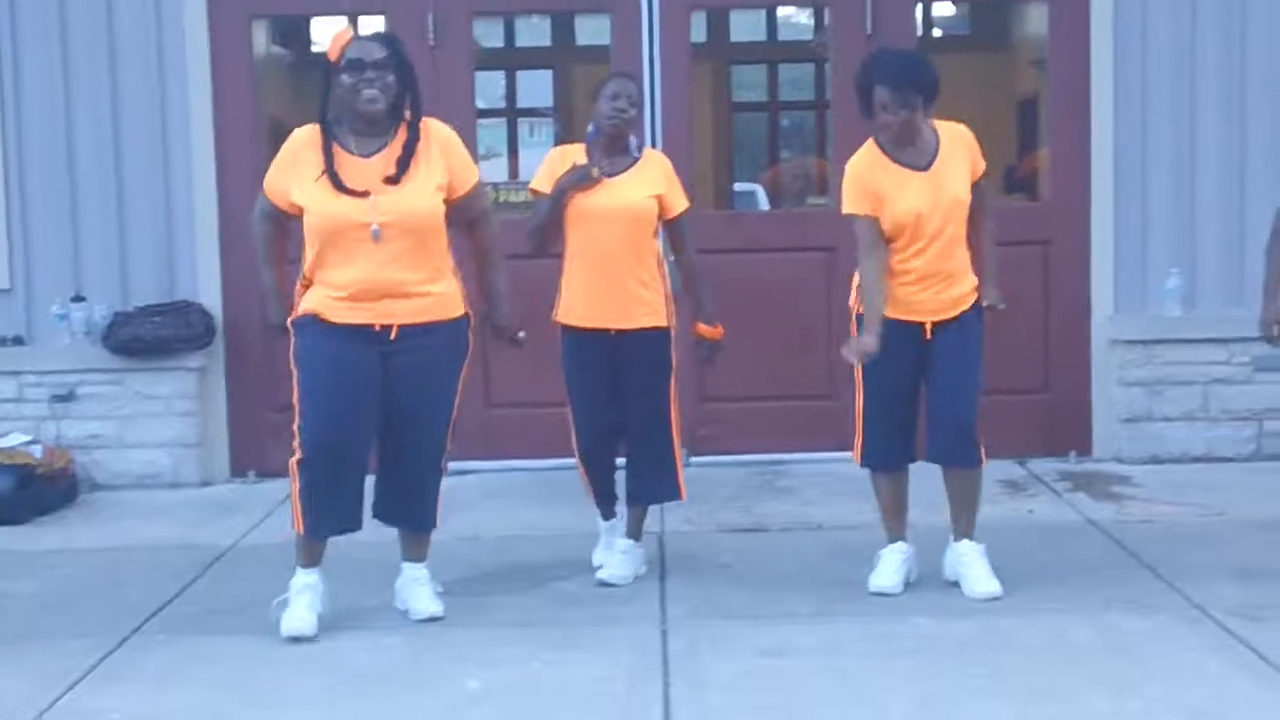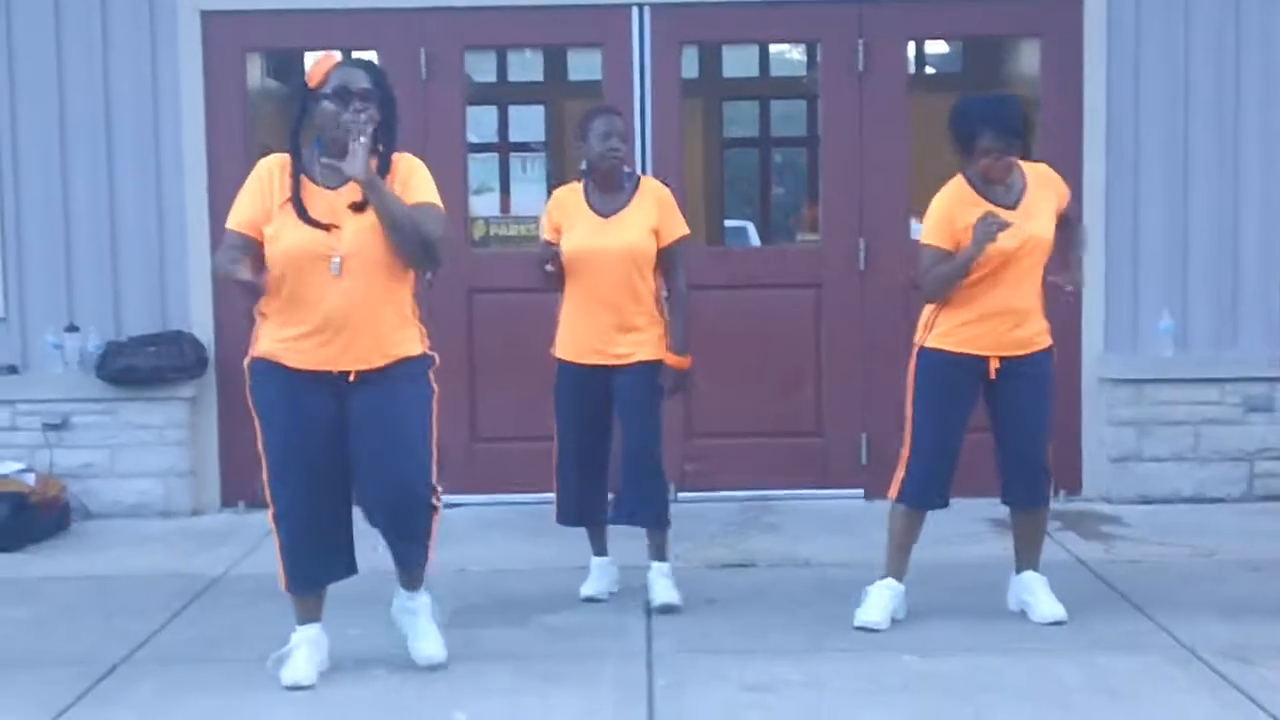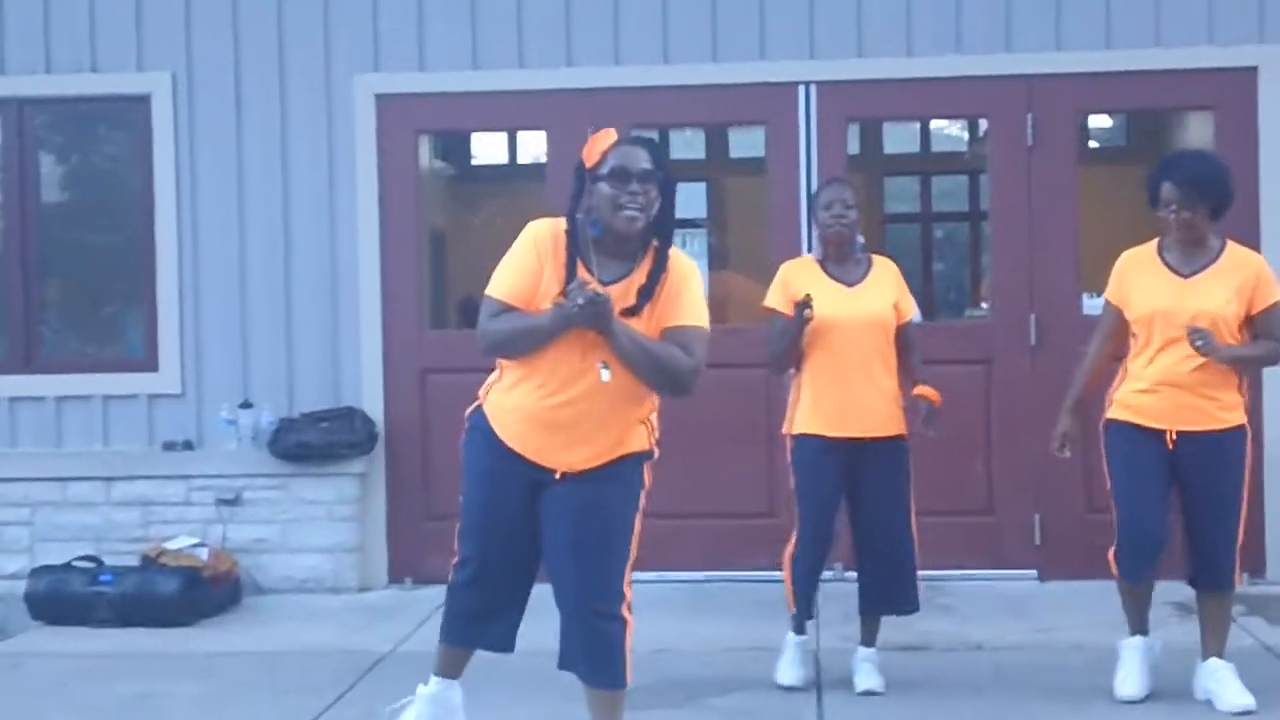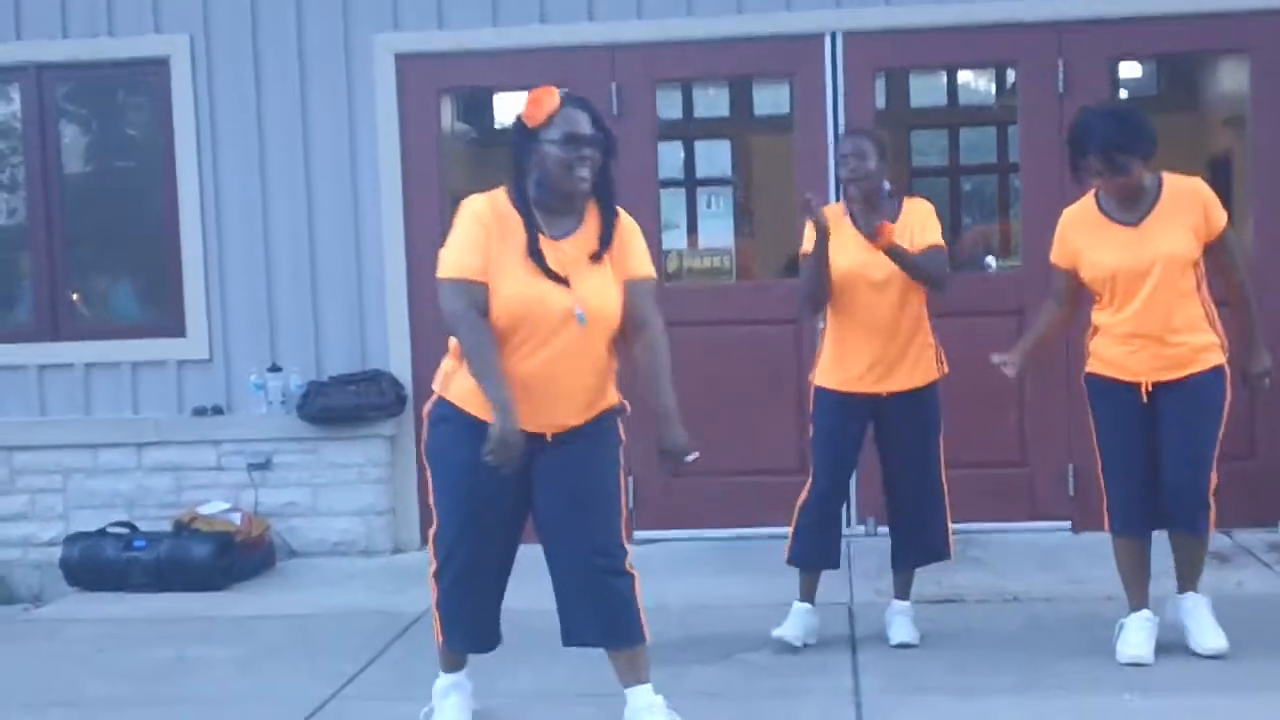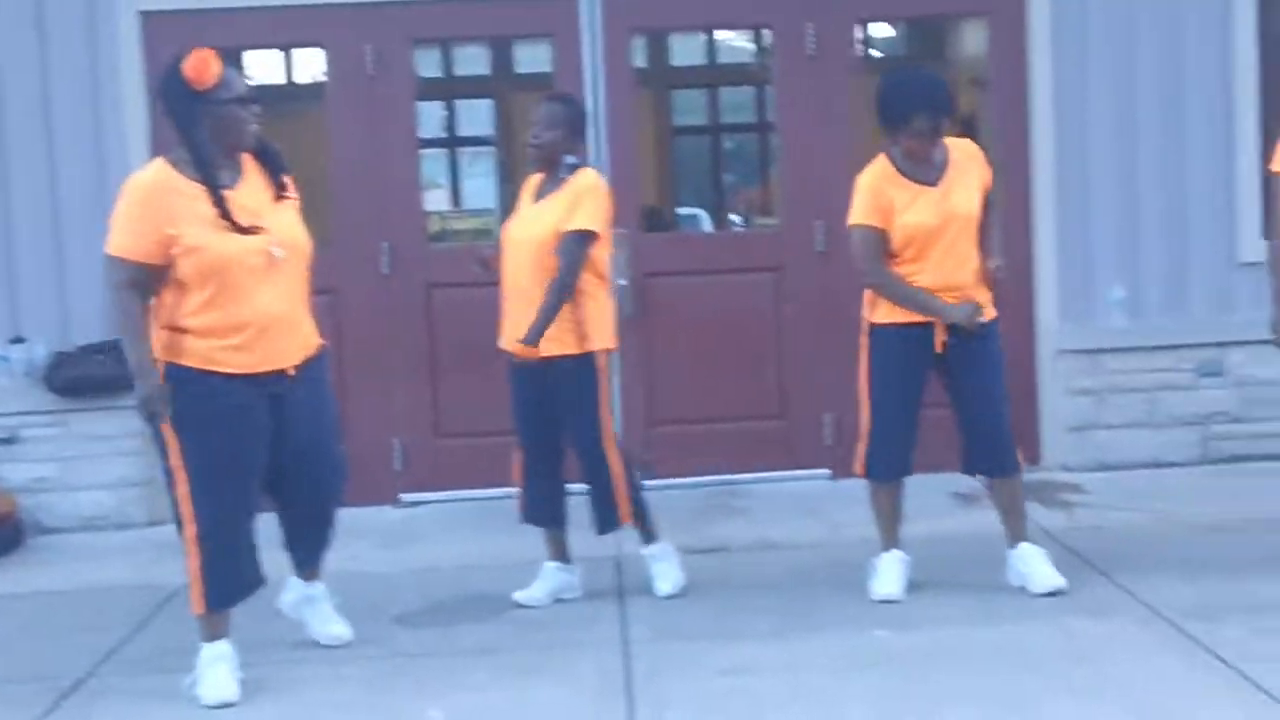
dt=0.7s
person 1, frame 1
left shoulder: (436, 140)
right shoulder: (306, 146)
left elbow: (477, 225)
right elbow: (269, 216)
left wrist: (497, 301)
right wrist: (273, 287)
left hip: (429, 327)
right hip: (333, 325)
left knee: (419, 452)
right knee: (325, 447)
left ankle: (414, 573)
right ankle: (306, 579)
person 1, frame 2
left shoulder: (403, 172)
right shoulder: (272, 173)
left elbow: (429, 249)
right elbow: (228, 251)
left wrist: (371, 186)
right wrist: (240, 270)
left hip: (389, 363)
right hip: (289, 368)
left knee: (404, 493)
right knee: (301, 502)
left ankle: (414, 596)
right ankle: (308, 633)
person 1, frame 3
left shoulder: (677, 272)
right shoulder: (542, 241)
left elbow: (683, 376)
right elbow: (489, 334)
left wrist: (609, 325)
right wrist: (564, 314)
left hip: (607, 461)
right hip: (506, 439)
left knee: (597, 599)
right knee: (481, 571)
person 1, frame 4
left shoulder: (615, 227)
right shoulder: (485, 216)
left elbow: (646, 326)
right elbow: (462, 319)
left wrist: (668, 418)
right wrist: (504, 411)
left hip: (581, 427)
right hip: (476, 422)
left knee: (601, 561)
right knee: (465, 560)
person 1, frame 5
left shoulder: (270, 174)
right shoulder: (154, 189)
right elbow: (128, 291)
right wrist: (143, 368)
left hip: (297, 367)
right hip: (206, 379)
left knee: (317, 487)
right knee: (215, 515)
left ankle: (306, 588)
right ankle: (216, 650)
person 2, frame 1
left shoulder: (960, 141)
right shoulder: (862, 169)
right elbow: (871, 256)
left wrist: (988, 278)
right wrist: (869, 329)
left hip: (958, 310)
right hip: (894, 317)
left knee: (955, 425)
right knee: (884, 430)
left ankle: (965, 549)
right ankle: (895, 548)
person 2, frame 2
left shoulder: (1045, 182)
right shoulder: (949, 204)
left elbow: (1069, 222)
right elbow: (929, 288)
left wrist: (1069, 269)
right wrist: (973, 250)
left hip: (1026, 350)
right hip: (950, 350)
left knee: (1029, 464)
right knee: (924, 464)
left ankle: (1028, 578)
right ankle: (889, 584)
person 2, frame 3
right shoulder: (1132, 265)
right elbow: (1104, 344)
left wrist: (1227, 352)
right wrist: (1070, 410)
left hip: (1216, 428)
right hip: (1135, 423)
left knee: (1216, 546)
right knee: (1138, 538)
left ankle: (1214, 665)
right ankle: (1136, 641)
person 2, frame 4
left shoulder: (1194, 198)
right shoulder: (1076, 224)
left elbow: (1232, 277)
right elbow: (1060, 300)
left wrist: (1256, 346)
right wrist: (1021, 351)
left hip: (1193, 370)
right hip: (1114, 376)
left knee: (1189, 488)
right knee: (1127, 494)
left ankle: (1190, 598)
right ankle: (1139, 613)
person 2, frame 5
left shoulder: (970, 157)
right shoulder: (873, 183)
right elbow: (872, 271)
left wrist: (991, 258)
right wrist: (941, 309)
left hip: (973, 319)
right hip: (899, 325)
left knee: (994, 433)
right knee: (887, 440)
left ankle: (1021, 550)
right ankle: (890, 554)
person 3, frame 1
left shoulder: (657, 166)
right shoulder: (562, 161)
left elbow: (683, 249)
right elbow: (537, 242)
left wrist: (705, 318)
right wrist: (561, 190)
left hip: (645, 320)
right hip: (582, 321)
left knee: (647, 427)
right knee: (592, 430)
left ankle: (632, 542)
right ankle: (608, 521)
person 3, frame 2
left shoulder: (655, 196)
right shoulder: (562, 201)
left elbow: (675, 278)
right elbow: (555, 279)
left wrist: (678, 350)
right wrist: (548, 264)
left hip: (640, 351)
right hip: (577, 354)
left knee: (642, 452)
right knee: (581, 456)
left ankle: (659, 566)
right ankle: (601, 562)
person 3, frame 3
left shoulder: (886, 272)
right shoulder: (793, 274)
left elbow: (906, 350)
right elbow: (778, 362)
left wrist: (922, 392)
right wrist: (795, 325)
left hip: (882, 429)
right hip: (816, 427)
left knee: (886, 538)
right knee: (812, 532)
left ankle: (867, 652)
right ankle: (797, 638)
person 3, frame 4
left shoulder: (919, 213)
right shoulder: (823, 221)
left elbow: (939, 276)
right elbow: (812, 303)
left wrist: (885, 240)
right wrist: (822, 243)
left hip: (909, 381)
right hip: (840, 381)
left knee: (913, 490)
right knee: (824, 488)
left ankle: (900, 604)
right ankle: (805, 607)
person 3, frame 5
left shoulder: (588, 187)
right shoulder: (531, 186)
left elbow: (569, 269)
left wrist: (533, 334)
right wrist: (497, 263)
left hip: (576, 344)
right hip: (525, 344)
left knee: (594, 447)
right knee: (537, 452)
left ankle: (656, 548)
right ankle: (559, 567)
